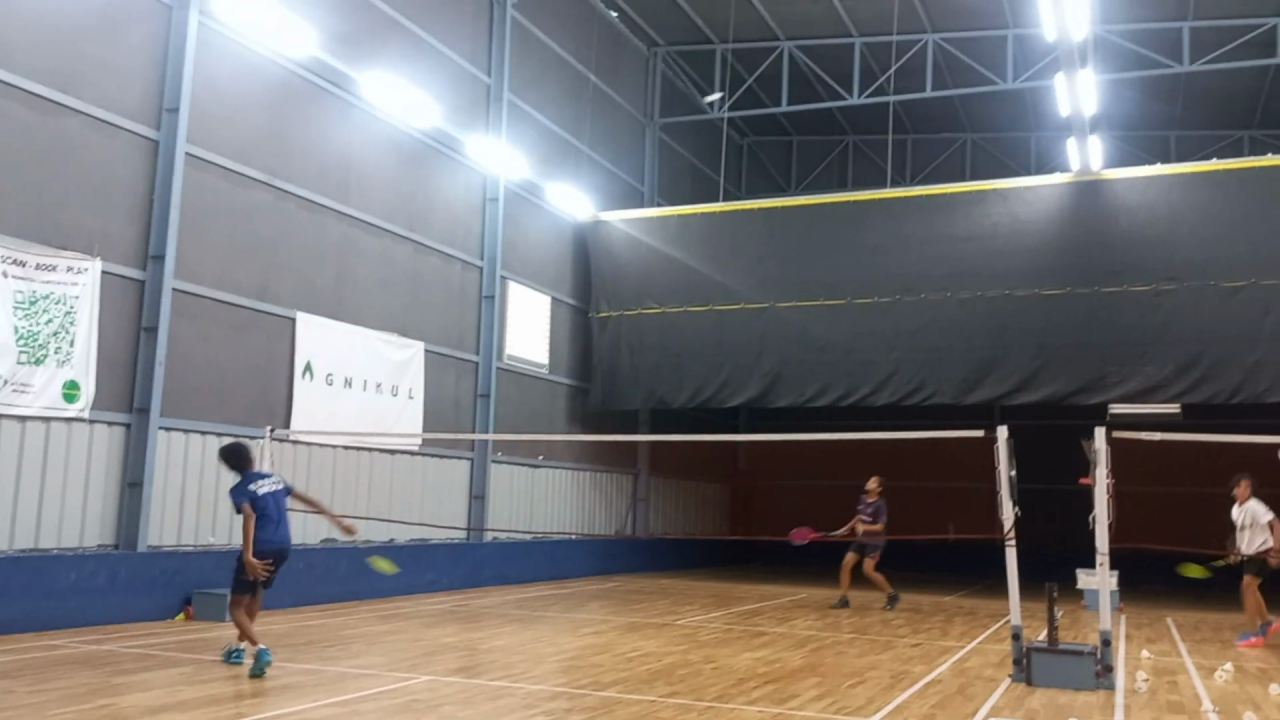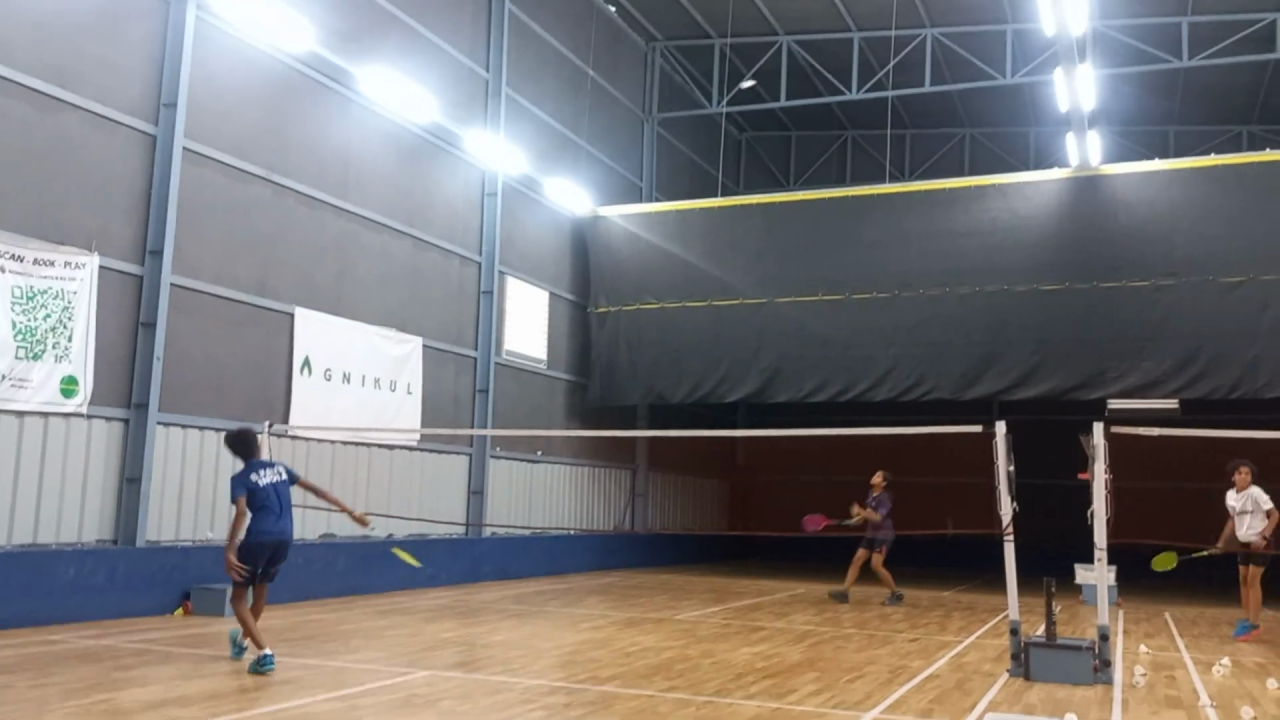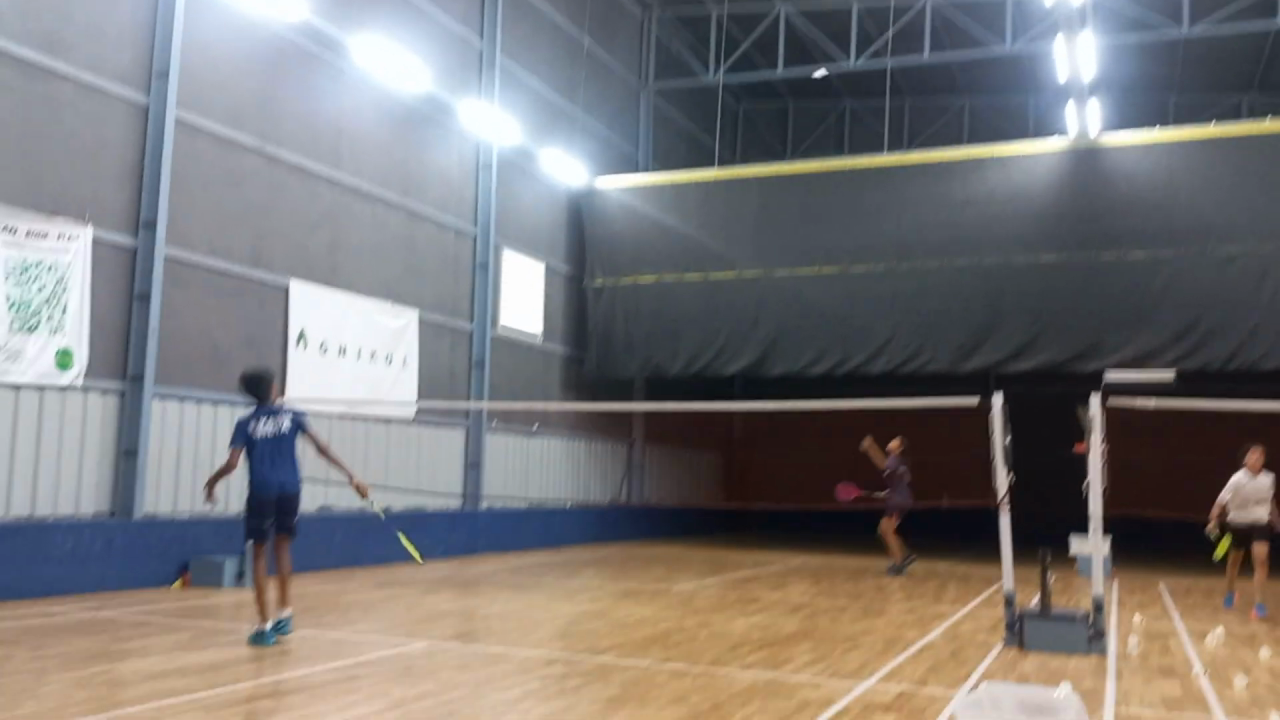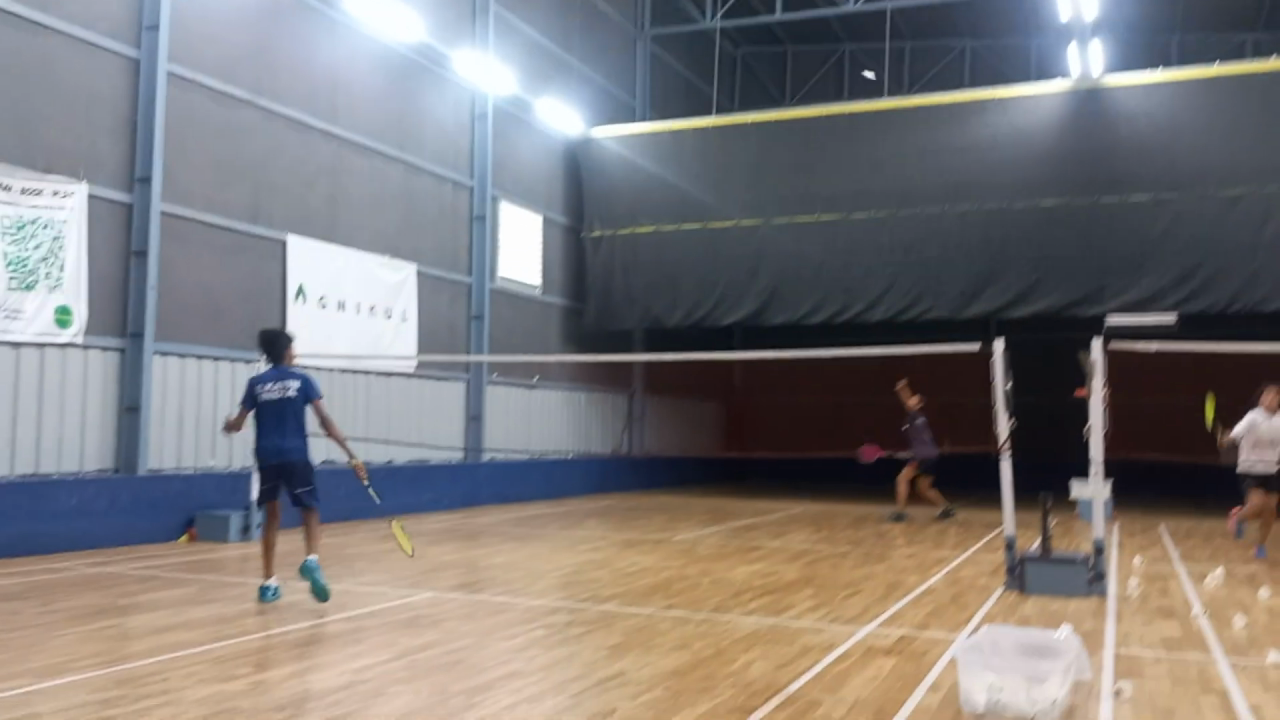
dt=0.2s
person 1, frame 1
left shoulder: (239, 489)
right shoulder: (275, 479)
left elbow: (250, 516)
right elbow: (307, 500)
left wrist: (247, 555)
right wrist: (337, 520)
left hip: (261, 548)
right hip: (282, 546)
left knee: (237, 606)
right knee: (255, 591)
left ankle: (260, 649)
right ankle: (238, 647)
person 1, frame 2
left shoulder: (241, 479)
right shoulder: (281, 469)
left elbow: (242, 513)
right elbow: (316, 490)
left wrist: (230, 551)
right wrist: (350, 511)
left hip: (259, 539)
right hip: (284, 538)
left knee: (239, 598)
right knee: (260, 588)
left ankle: (265, 653)
right ankle: (244, 640)
person 1, frame 3
left shoulder: (246, 424)
right shoulder: (291, 415)
left elbow: (231, 464)
right elbow: (321, 448)
left wrist: (212, 481)
right wrist: (351, 476)
left hip: (261, 493)
right hip: (289, 489)
left knee: (259, 555)
right knee: (282, 547)
left ankle: (265, 625)
right ankle: (284, 615)
person 1, frame 4
left shoulder: (256, 383)
right shoulder: (302, 380)
left elbow: (238, 424)
right elbow: (325, 421)
left wrist: (228, 426)
right wrist: (350, 454)
left hip: (268, 458)
right hip: (296, 457)
left knee: (272, 518)
right knee: (311, 519)
left ankle: (269, 583)
right ankle: (311, 560)
